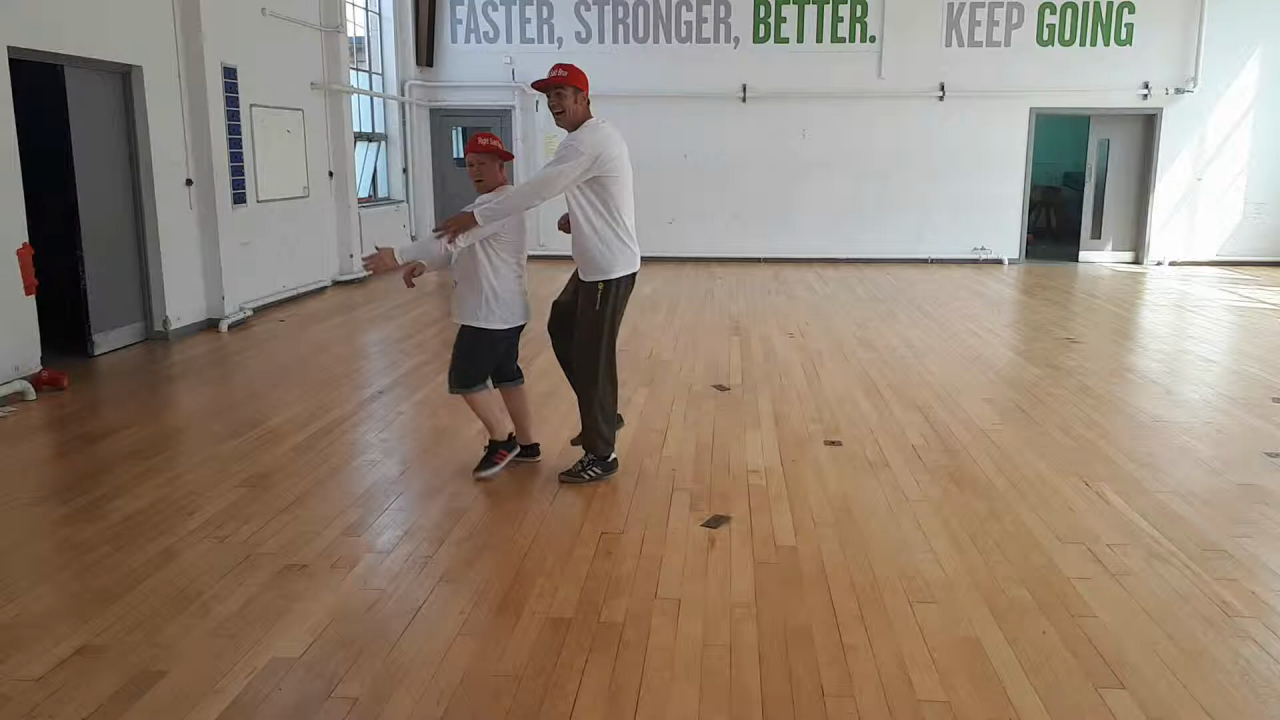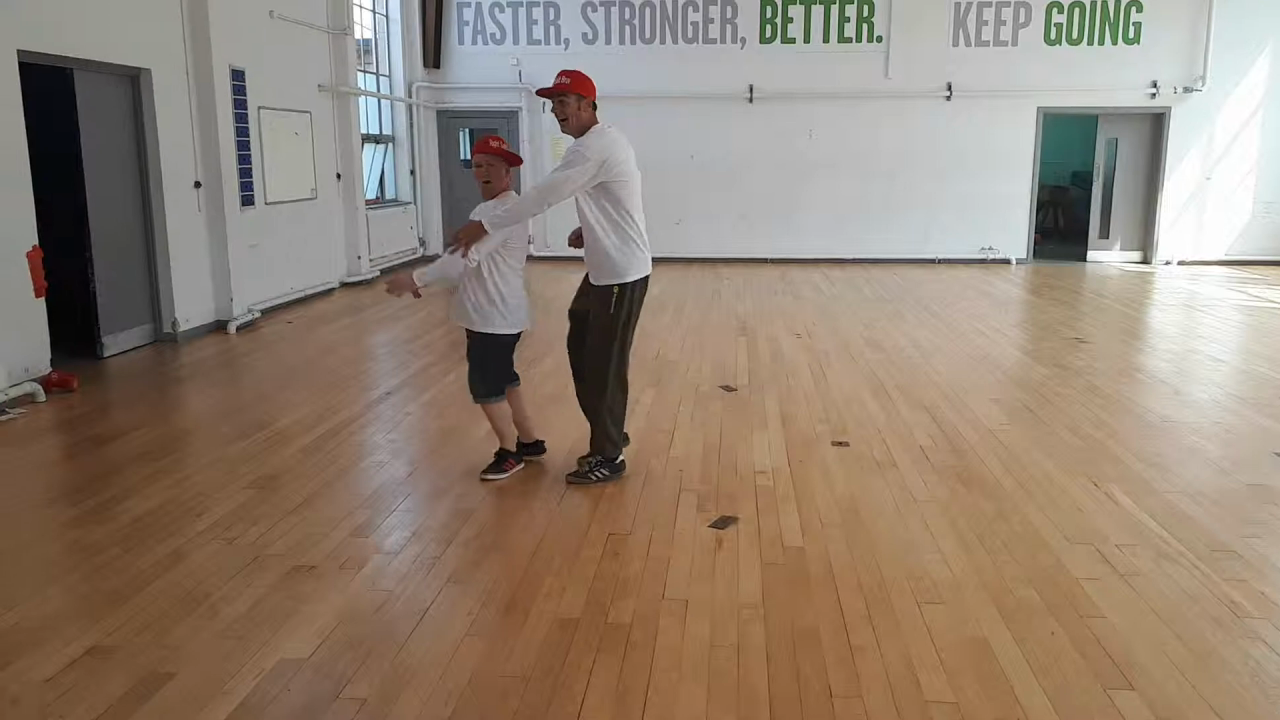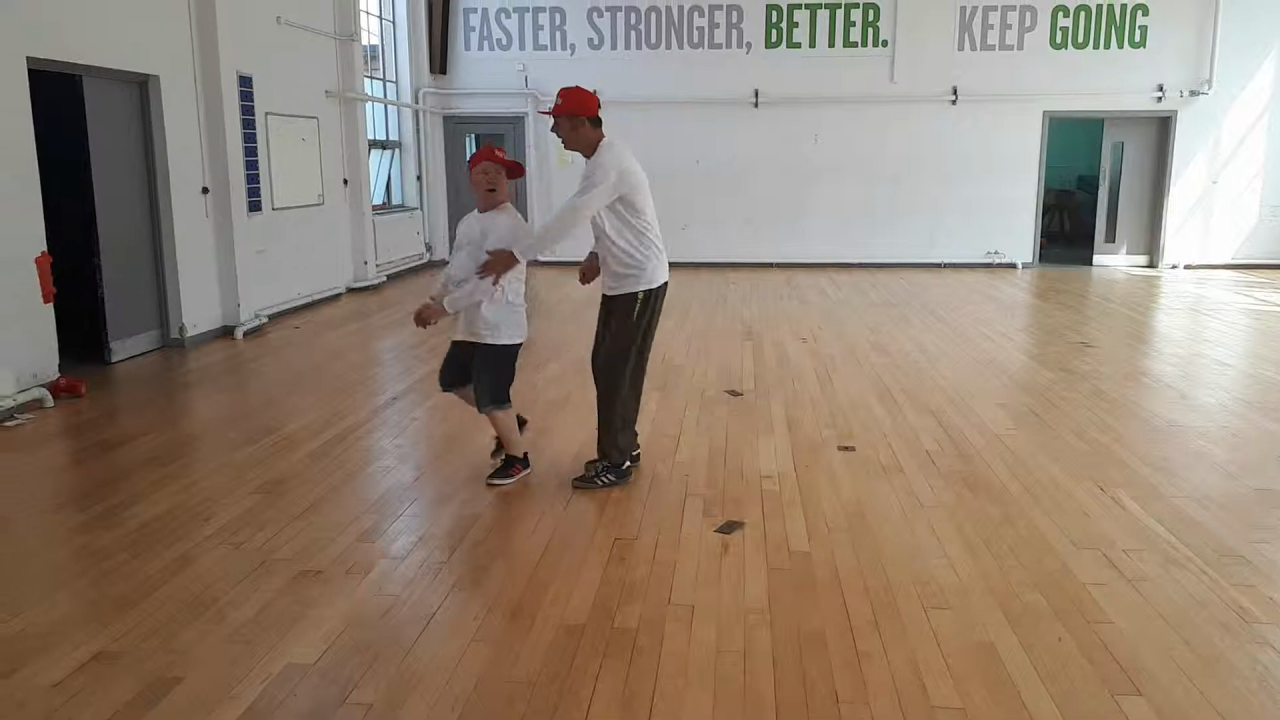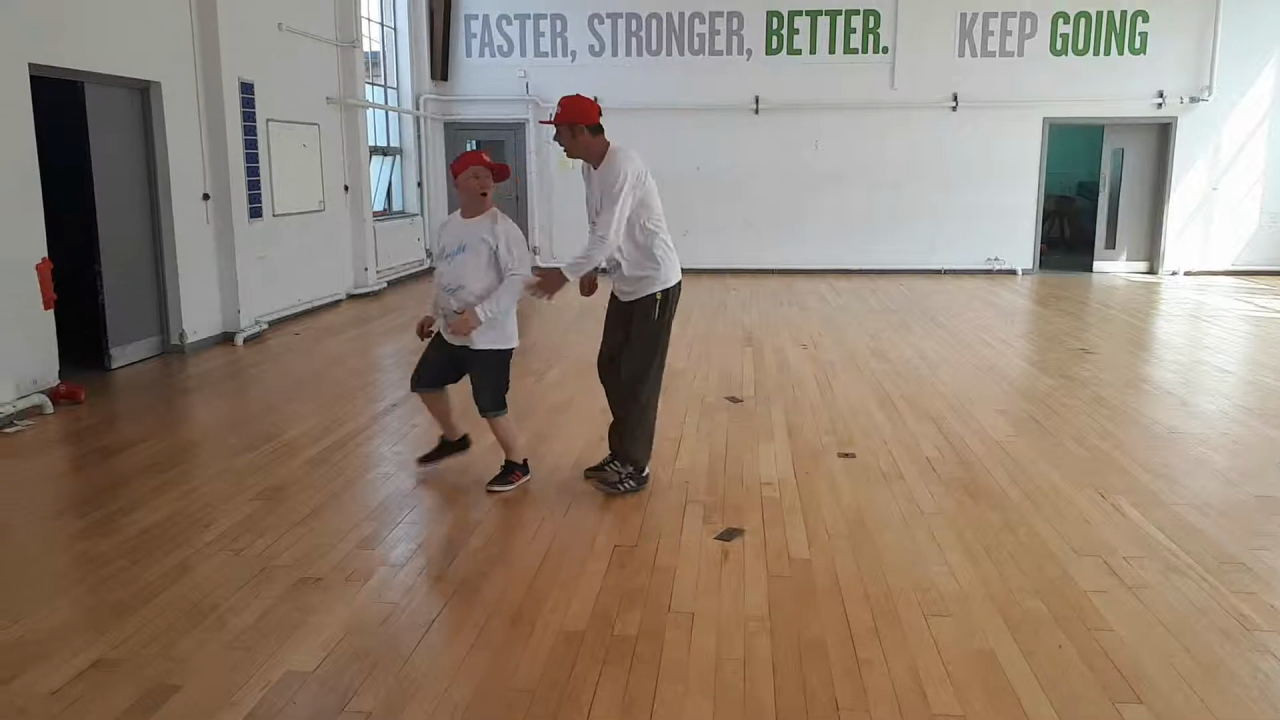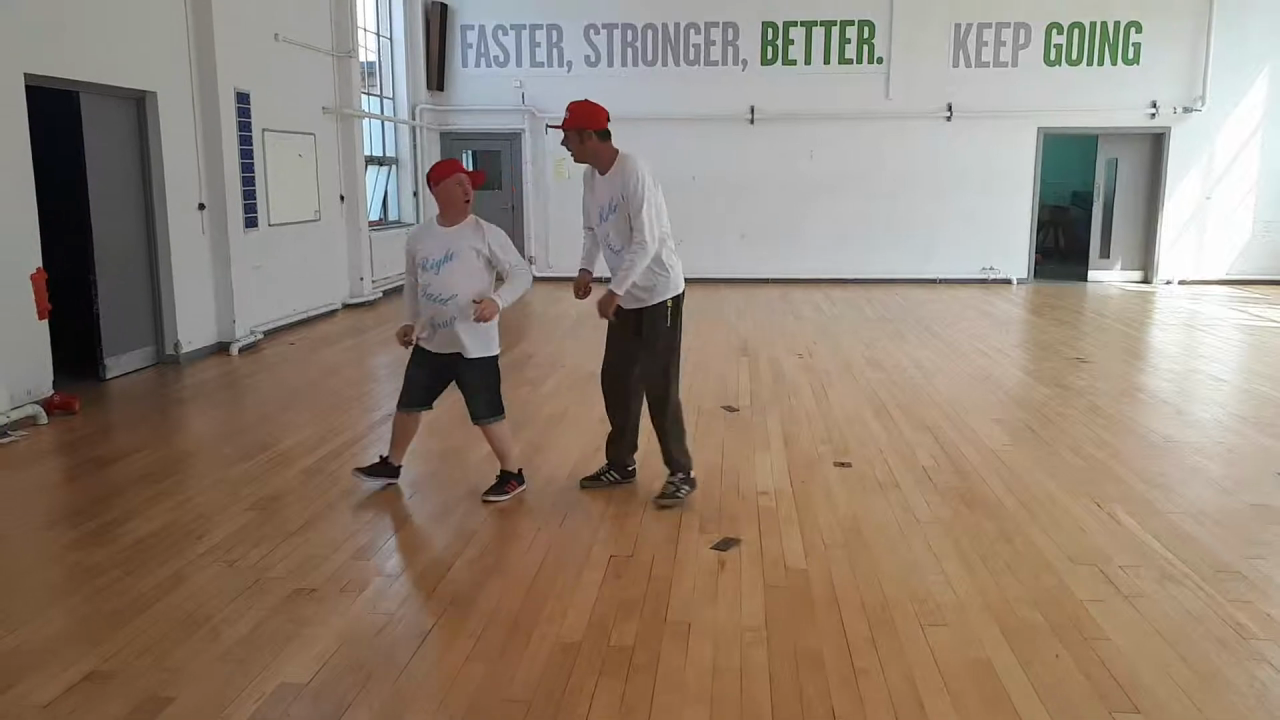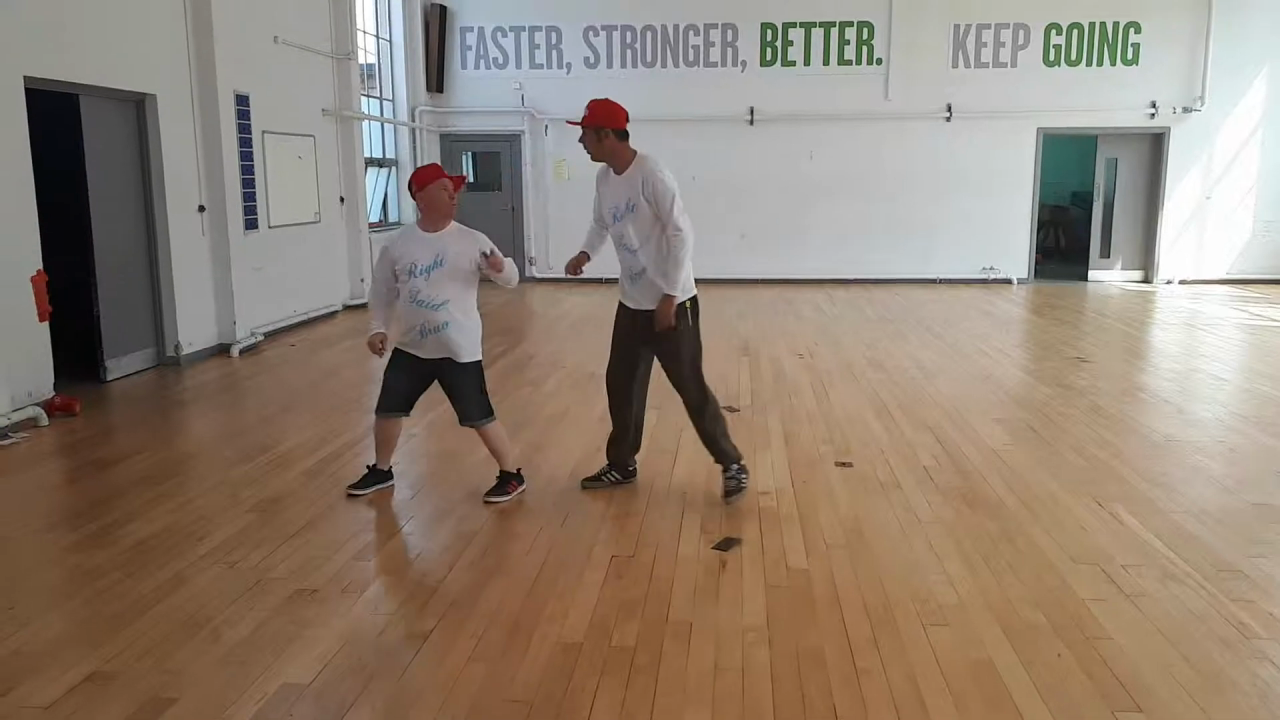
dt=0.1s
person 1, frame 1
left shoulder: (588, 141)
right shoulder: (598, 134)
left elbow: (536, 189)
left wrist: (474, 217)
right wrist: (574, 216)
left hip: (608, 270)
right hip: (595, 265)
left knee: (592, 360)
right knee: (562, 329)
left ankle: (601, 455)
right ankle: (604, 420)
person 1, frame 2
left shoulder: (594, 147)
right shoulder: (603, 140)
left elbow: (544, 195)
left wrist: (484, 226)
right wrist: (587, 229)
left hip: (621, 275)
right hip: (606, 269)
left knee: (602, 364)
right knee: (581, 347)
left ankle: (609, 456)
right ankle: (607, 434)
person 1, frame 3
left shoulder: (609, 163)
right shoulder: (601, 158)
left elbow: (569, 218)
left wrist: (515, 255)
right wrist: (597, 255)
left hip: (640, 283)
right hip: (620, 281)
left knee: (618, 374)
right knee: (604, 366)
left ankle: (616, 463)
right ankle: (622, 448)
person 1, frame 4
left shoulder: (621, 168)
right shoulder: (590, 168)
left elbow: (608, 233)
left wrist: (565, 274)
right wrist: (591, 270)
left hip: (653, 286)
right hip: (625, 288)
left knee: (638, 377)
right knee: (611, 369)
left ankle: (635, 466)
right ankle: (623, 454)
person 1, frame 5
left shoulder: (634, 175)
right shoulder: (591, 177)
left elbow: (647, 240)
left wrist: (617, 291)
right wrist: (586, 268)
left hip: (658, 295)
right hip: (622, 299)
left knee: (659, 386)
right knee: (616, 382)
left ankle: (680, 472)
right ankle: (621, 462)
person 1, frame 6
left shoulder: (652, 175)
right shoulder: (605, 177)
left elbow: (680, 235)
right elbow: (601, 223)
left wrist: (670, 294)
right wrist: (586, 252)
left hip: (671, 299)
right hip: (631, 303)
left knee: (690, 386)
right knee: (620, 383)
left ankle: (731, 464)
right ankle: (621, 464)
person 2, frame 1
left shoulder: (497, 205)
right shoulder: (492, 202)
left elbow: (452, 243)
right elbow: (459, 247)
left wrist: (398, 257)
right wrist: (422, 264)
left hip: (489, 314)
right hip: (507, 312)
left knee: (465, 382)
right knee: (507, 377)
left ankle: (502, 441)
right ankle: (526, 444)
person 2, frame 2
left shoulder: (504, 212)
right shoulder: (486, 209)
left elbow: (470, 257)
right elbow: (468, 255)
left wrist: (417, 279)
right wrist: (430, 274)
left hip: (495, 320)
right hip: (486, 317)
left knee: (488, 390)
right knee: (503, 381)
left ankle: (511, 452)
right ankle: (529, 441)
person 2, frame 3
left shoulder: (510, 224)
right shoulder: (470, 221)
left elbow: (493, 279)
left wrist: (443, 305)
right wrist: (438, 298)
left hip: (497, 331)
right hip: (469, 328)
left knee: (491, 400)
right knee: (453, 381)
left ankle: (517, 458)
right ankle: (511, 421)
person 2, frame 4
left shoulder: (502, 228)
right shoulder: (447, 227)
left elbow: (518, 279)
left wrist: (477, 314)
right wrist: (435, 315)
left hip: (489, 336)
right hip: (451, 332)
left knee: (491, 405)
right knee: (425, 383)
left ankle: (517, 464)
right ankle: (453, 438)
person 2, frame 5
left shoulder: (486, 235)
right shoulder: (419, 237)
left elbow: (521, 275)
left wrist: (497, 301)
right wrist: (409, 321)
left hip: (475, 345)
right hip: (430, 342)
left knee: (487, 414)
right knee: (409, 405)
left ankle: (512, 475)
right ankle: (391, 465)
person 2, frame 6
left shoulder: (471, 240)
right shoulder: (398, 244)
left elbow: (511, 278)
right elbow: (382, 291)
left wrist: (500, 267)
right wrist: (379, 328)
left hip: (460, 350)
right hip: (411, 348)
left knee: (479, 417)
right knee: (387, 410)
left ankle: (511, 475)
right ankle: (381, 471)
